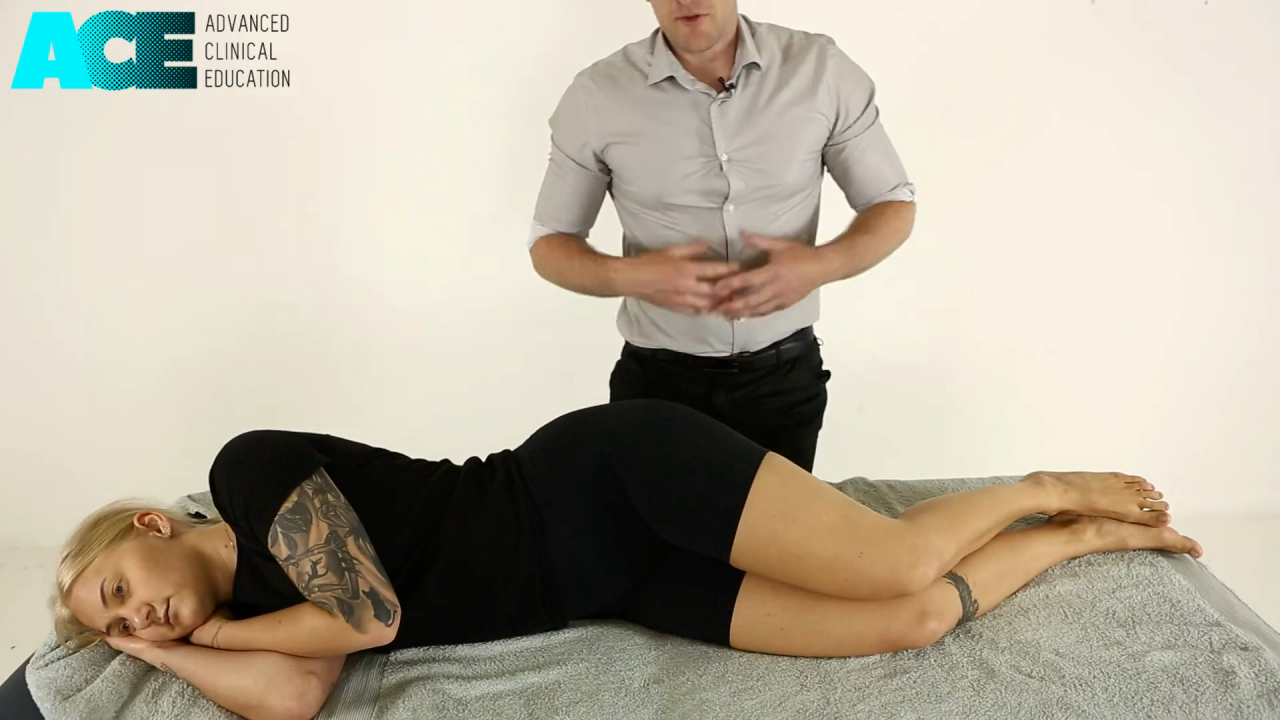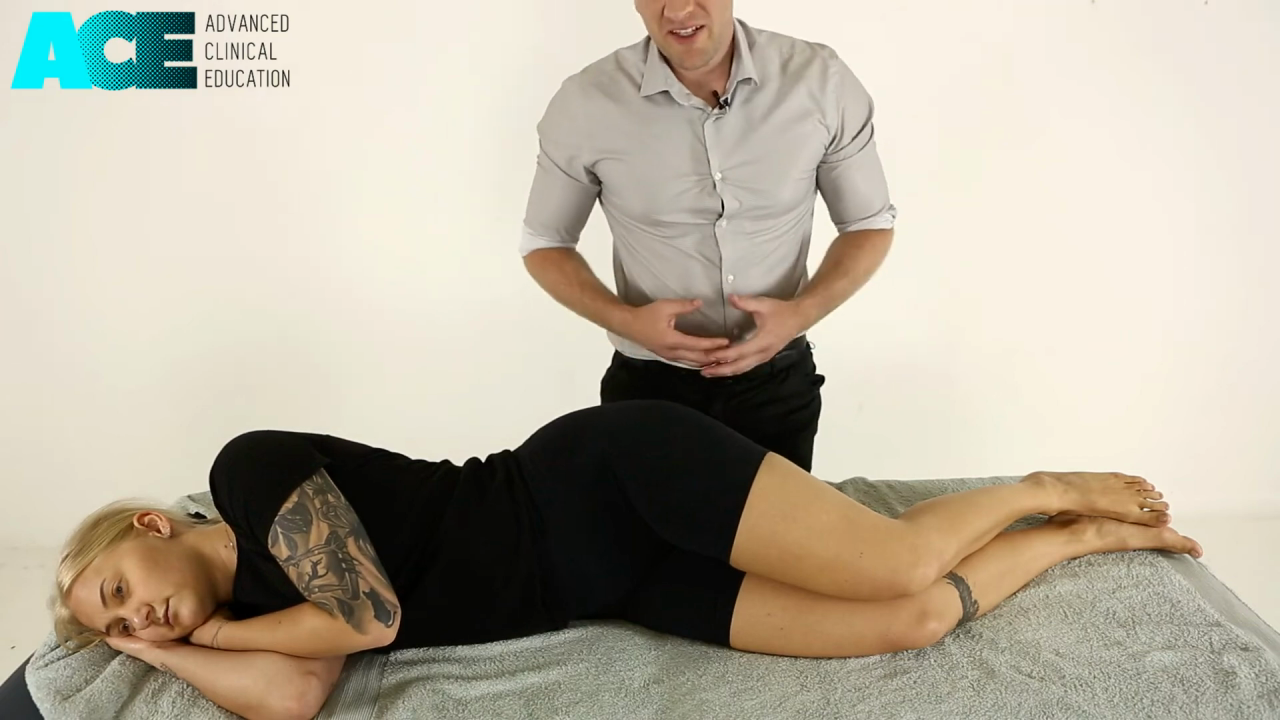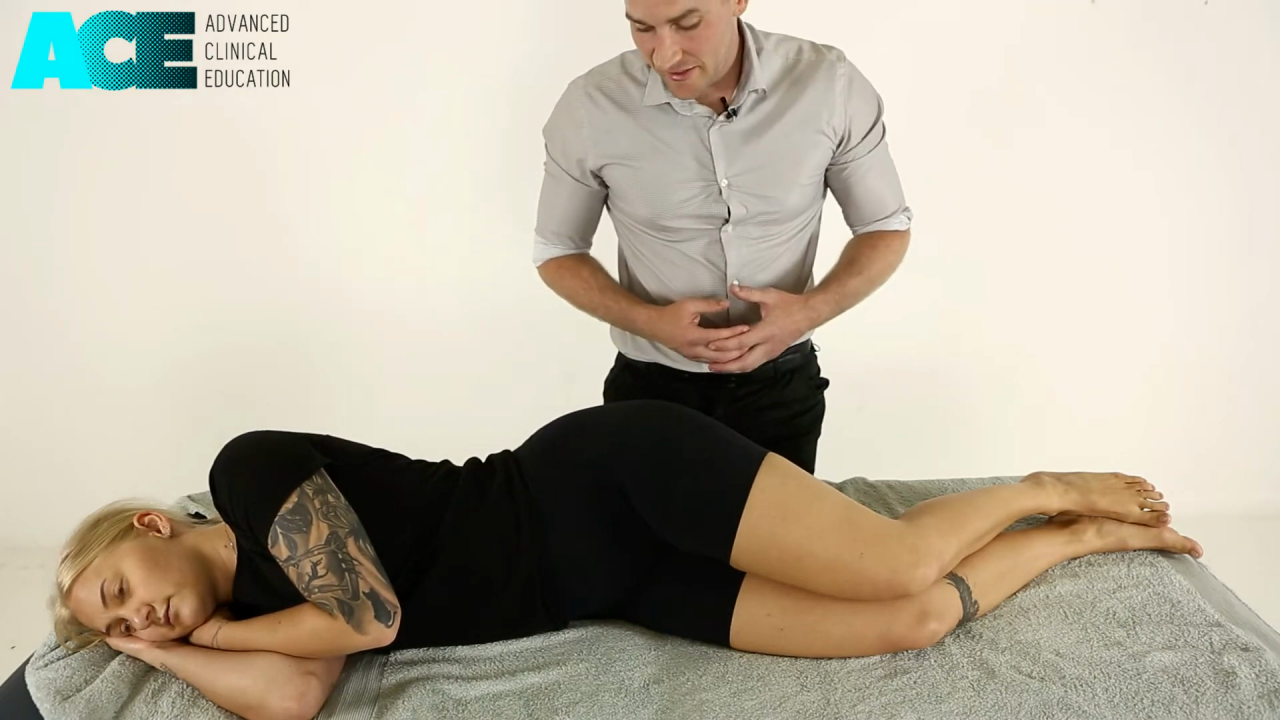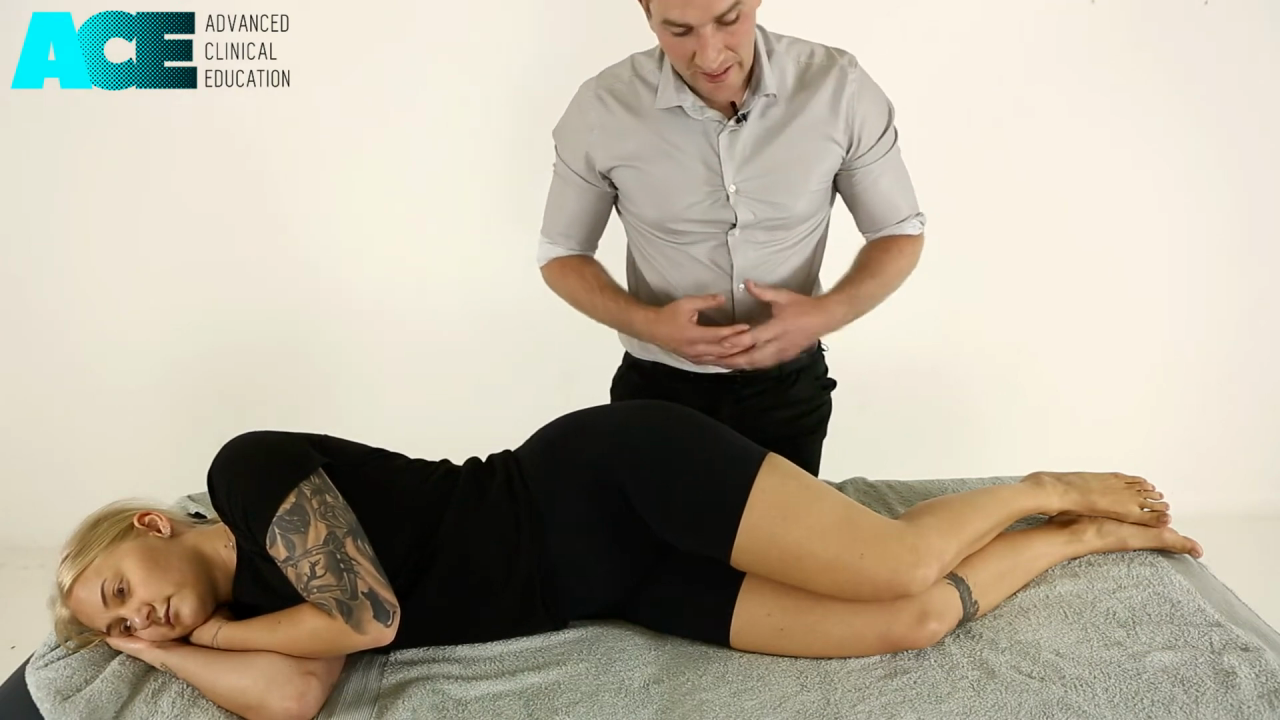
dt=0.7s
person 1, frame 1
left shoulder: (250, 469)
right shoulder: (264, 600)
left elbow: (376, 613)
left wrist: (226, 625)
left hip: (614, 475)
right hip: (622, 587)
left knee: (899, 571)
right knee: (913, 620)
left ankle: (1047, 491)
right ankle: (1083, 539)
person 1, frame 2
left shoulder: (250, 471)
right shoulder: (263, 601)
left elbow: (374, 616)
left wrist: (223, 621)
left hip: (614, 477)
right hip: (622, 589)
left knee: (900, 568)
right knee: (910, 621)
left ankle: (1052, 490)
right ankle: (1085, 537)
person 1, frame 3
left shoulder: (250, 470)
right shoulder: (262, 607)
left elbow: (374, 614)
left wrist: (220, 627)
left hip: (613, 476)
right hip: (624, 588)
left knee: (899, 570)
right knee: (913, 619)
left ankle: (1049, 491)
right ankle: (1081, 540)
person 1, frame 4
left shoulder: (249, 471)
right shoulder: (263, 606)
left elbow: (373, 614)
left wrist: (216, 627)
left hip: (612, 478)
right hip: (625, 589)
left knee: (900, 568)
right knee: (913, 620)
left ankle: (1049, 491)
right ankle: (1081, 539)
person 2, frame 1
left shoulder: (821, 70)
right shoulder: (596, 95)
left elbow: (895, 206)
right elbow: (549, 244)
left wrist: (823, 263)
right wrist: (628, 277)
left hip: (784, 375)
right hip: (657, 379)
person 2, frame 2
left shoulder: (821, 80)
right shoulder: (584, 103)
left elbow: (870, 225)
right elbow: (544, 244)
left wrist: (800, 313)
right wrist: (625, 320)
left hip: (778, 381)
right hip: (649, 384)
person 2, frame 3
left shoulder: (830, 85)
right shoulder: (590, 107)
left elbow: (886, 228)
right elbow: (557, 252)
left wrist: (812, 309)
right wrist: (649, 321)
left hip: (782, 384)
right hip: (652, 387)
person 2, frame 4
left shoulder: (839, 89)
right shoulder: (601, 109)
left elbow: (899, 232)
right elbow: (561, 255)
left wrist: (826, 313)
right wrist: (649, 322)
left hip: (788, 384)
right hip: (661, 388)
